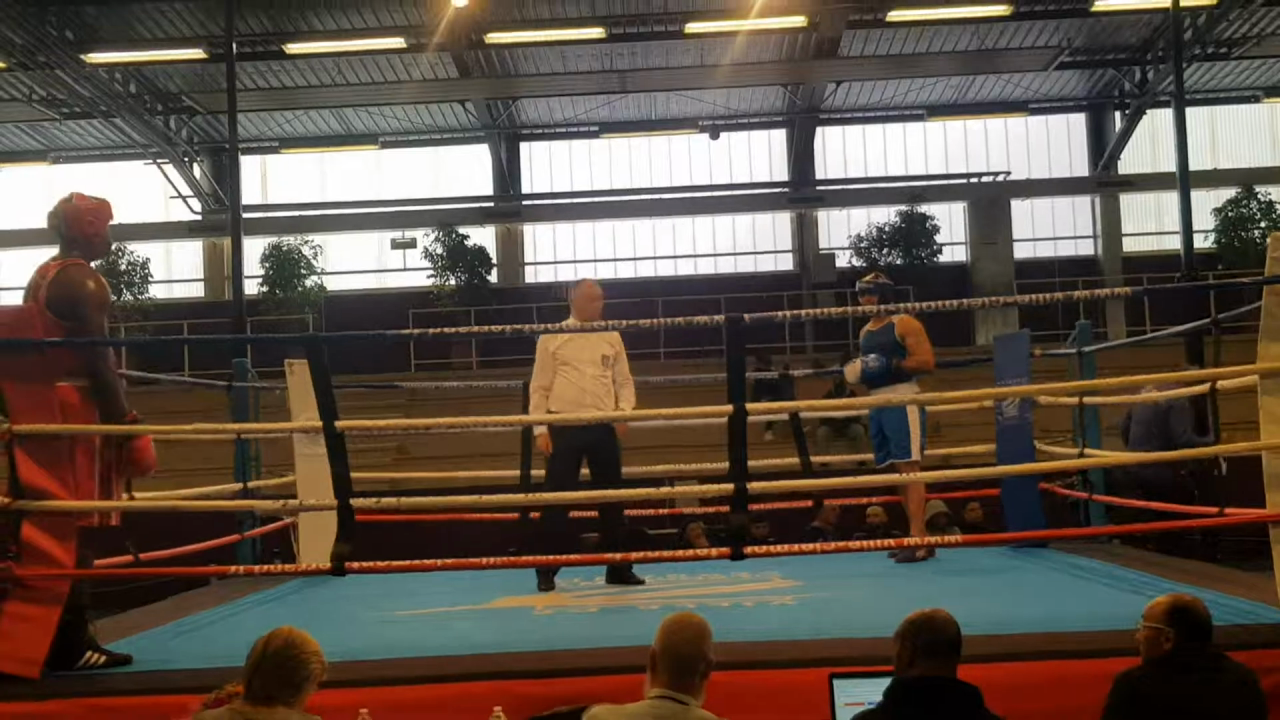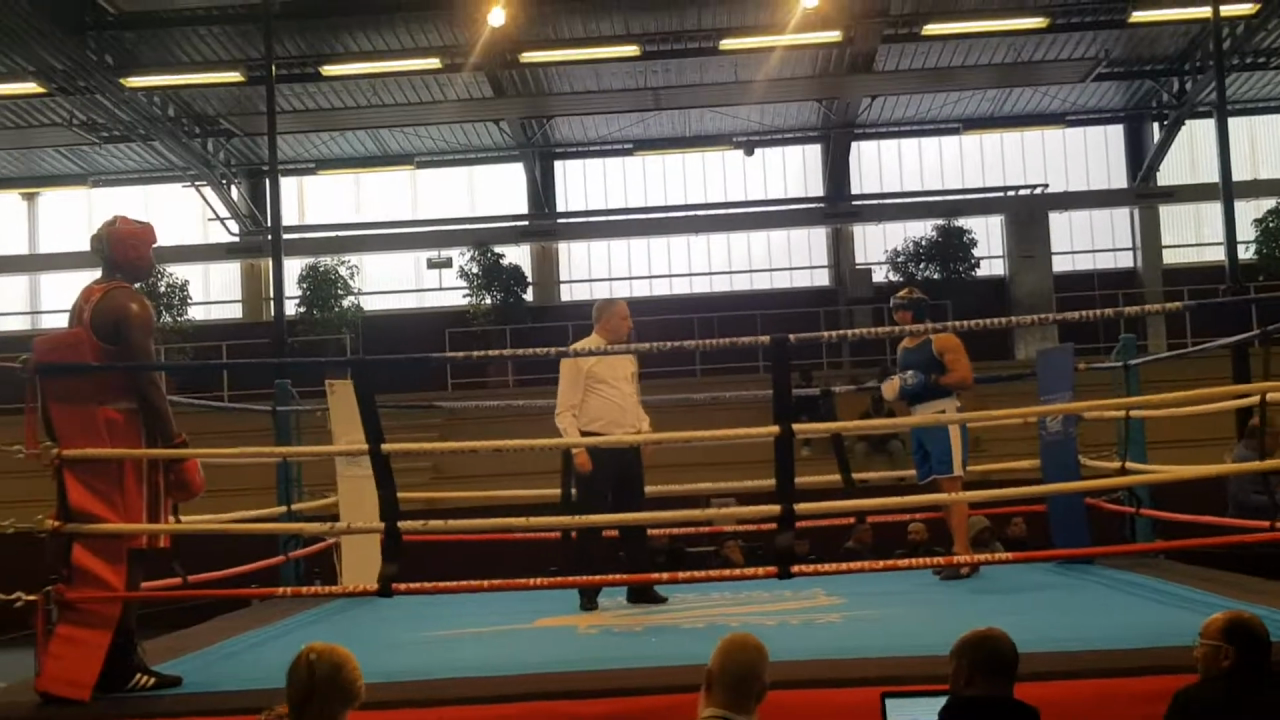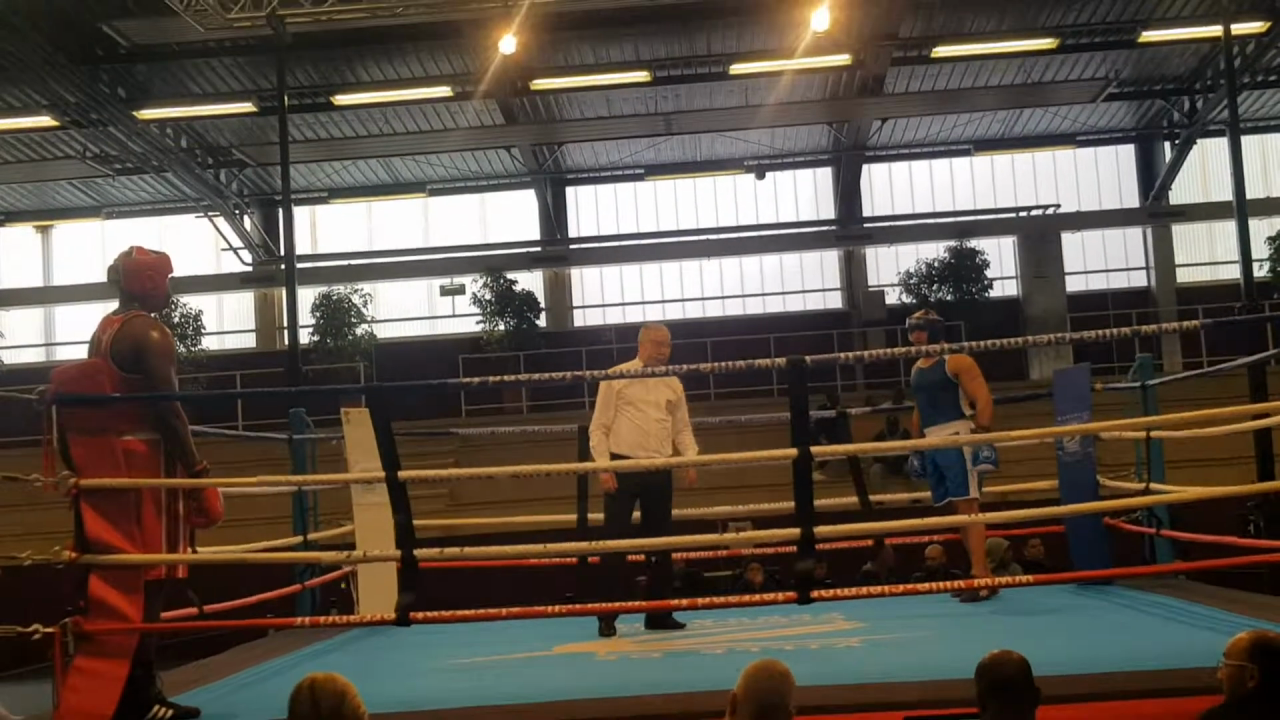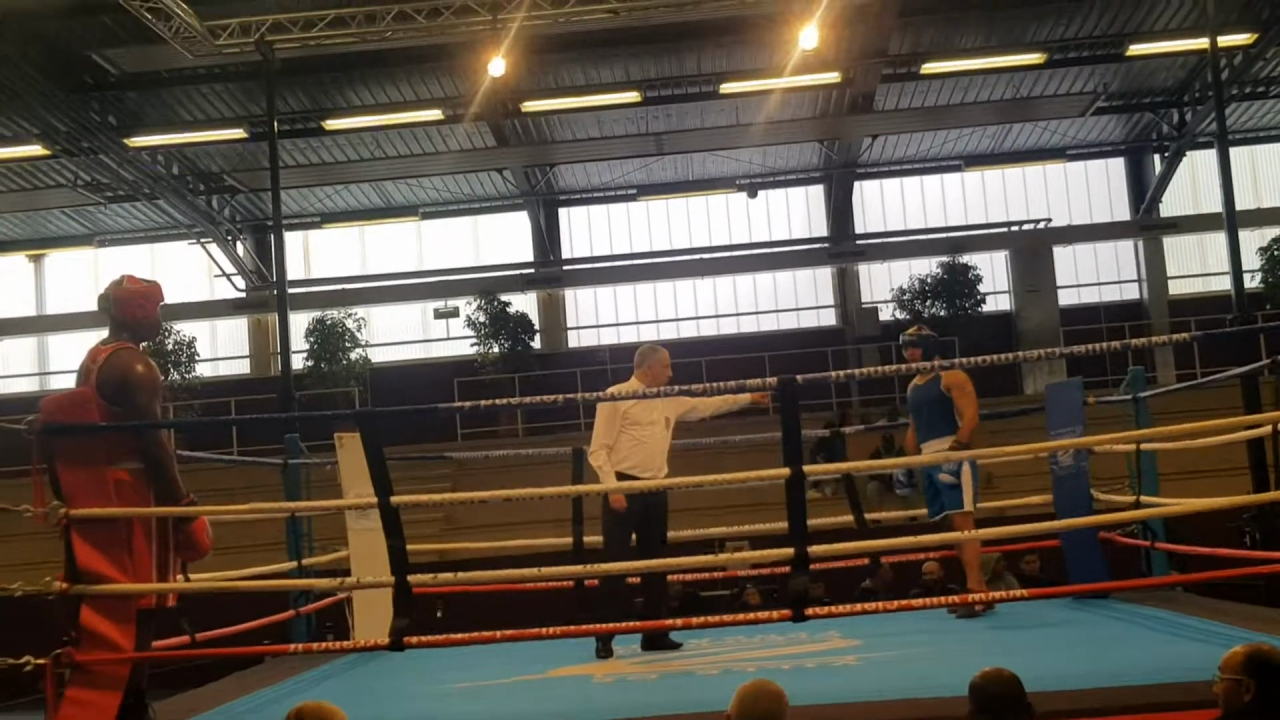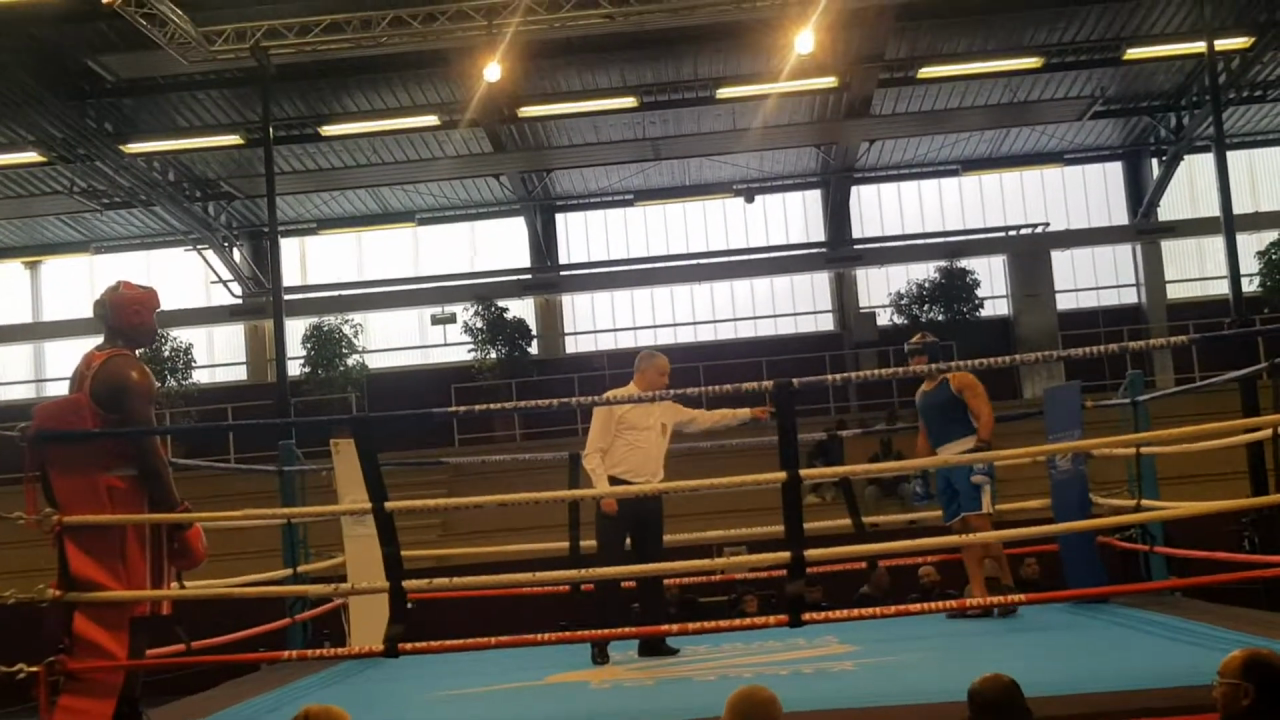
dt=0.7s
person 1, frame 1
left shoulder: (40, 277)
right shoulder: (84, 282)
right elbow: (99, 361)
right wrist: (129, 427)
left hip: (41, 417)
right hip: (75, 417)
left knee: (47, 528)
right knee: (69, 530)
left ankle: (65, 640)
right ankle: (64, 643)
person 1, frame 2
left shoulder: (85, 301)
right shoulder: (129, 305)
left elbow: (84, 375)
right elbow: (145, 383)
right wrist: (177, 447)
left hip: (87, 439)
right hip: (122, 437)
left knee: (97, 551)
right knee: (121, 551)
left ankle: (114, 661)
right ankle: (113, 665)
person 1, frame 3
left shoulder: (102, 331)
right shoulder: (148, 334)
left elbow: (105, 406)
right elbow: (167, 410)
right wrist: (198, 474)
left hip: (108, 470)
right hip: (143, 467)
left knee: (118, 582)
right knee: (141, 581)
person 1, frame 4
left shoulder: (91, 361)
right shoulder: (133, 365)
right elbow: (152, 444)
right wrist: (186, 510)
left hip: (96, 501)
right hip: (131, 499)
left knee: (109, 614)
right knee: (130, 615)
person 1, frame 5
left shoulder: (85, 367)
right shoulder: (128, 371)
right elbow: (147, 453)
right wrist: (181, 520)
left hip: (92, 506)
right hip: (127, 506)
left knee: (102, 623)
right knee: (127, 622)
person 2, frame 1
left shoulder: (611, 337)
right shoulder: (552, 337)
left elbow: (624, 381)
right elbow: (539, 388)
left wrist: (624, 411)
right wrist: (541, 429)
left hip: (603, 427)
right hip: (563, 427)
left ankle: (618, 568)
right ankle: (547, 572)
person 2, frame 2
left shoulder: (627, 356)
right shoulder: (578, 355)
right elbow: (565, 410)
left wrist: (644, 427)
right wrist: (577, 448)
left hip: (628, 445)
right hip: (595, 446)
left knee: (633, 515)
right knee: (592, 518)
left ankle: (640, 587)
right ankle: (589, 593)
person 2, frame 3
left shoulder: (673, 384)
right shoulder: (616, 376)
left elbow: (683, 428)
right elbow: (599, 427)
left wrist: (690, 459)
right wrist: (603, 467)
left hip: (659, 470)
right hip: (623, 467)
left knee: (660, 541)
right knee: (615, 541)
left ankle: (659, 613)
right ankle: (607, 617)
person 2, frame 4
left shoulder: (668, 401)
right shoulder: (615, 397)
left elbow: (705, 405)
right elbow: (598, 449)
left wrist: (747, 398)
right wrist: (612, 488)
left hip: (655, 490)
right hip: (624, 488)
left knee: (655, 562)
right knee: (616, 562)
left ankle: (654, 634)
right ankle: (605, 638)
person 2, frame 5
left shoulder: (666, 408)
right shoulder: (612, 401)
left elbow: (703, 418)
right elbow: (592, 453)
left wrist: (747, 413)
right wrist: (604, 492)
left hip: (649, 495)
right hip: (617, 492)
left knee: (651, 566)
right knee: (609, 567)
left ankle: (652, 639)
right ankle: (600, 643)
person 3, frame 1
left shoulder: (905, 324)
right shoulder: (865, 332)
left elbow: (927, 361)
left wrist: (889, 364)
right wrist: (858, 372)
left hip: (902, 403)
right hip: (877, 406)
left knee: (909, 468)
right knee: (897, 471)
left ankle: (918, 539)
right ankle: (919, 537)
person 3, frame 2
left shoulder: (943, 340)
right shoulder: (903, 348)
left elbow: (966, 377)
left wrist: (927, 381)
right wrist: (896, 389)
left hip: (943, 418)
right hip: (918, 422)
left knee: (951, 484)
right knee: (939, 487)
left ankle: (962, 555)
right ankle: (963, 553)
person 3, frame 3
left shoulder: (957, 361)
right shoulder: (917, 369)
left elbow: (983, 400)
left wrist: (983, 438)
left hip: (956, 440)
right hip: (932, 446)
left knee: (967, 505)
right knee: (956, 509)
left ankle: (980, 577)
right ankle: (983, 575)
person 3, frame 4
left shoulder: (951, 377)
right shoulder: (913, 386)
left elbow: (970, 416)
left wrist: (954, 453)
left hip: (953, 456)
right hip: (928, 461)
left knee: (962, 521)
right knee: (952, 524)
left ankle: (975, 591)
right ankle: (980, 590)
person 3, frame 5
left shoulder: (960, 380)
right shoulder: (921, 394)
left elbow: (985, 416)
right elbow: (924, 437)
left wrist: (981, 454)
right hip: (944, 466)
left knee: (979, 524)
right knee: (961, 530)
left ankle: (1007, 587)
right ankle: (979, 598)
